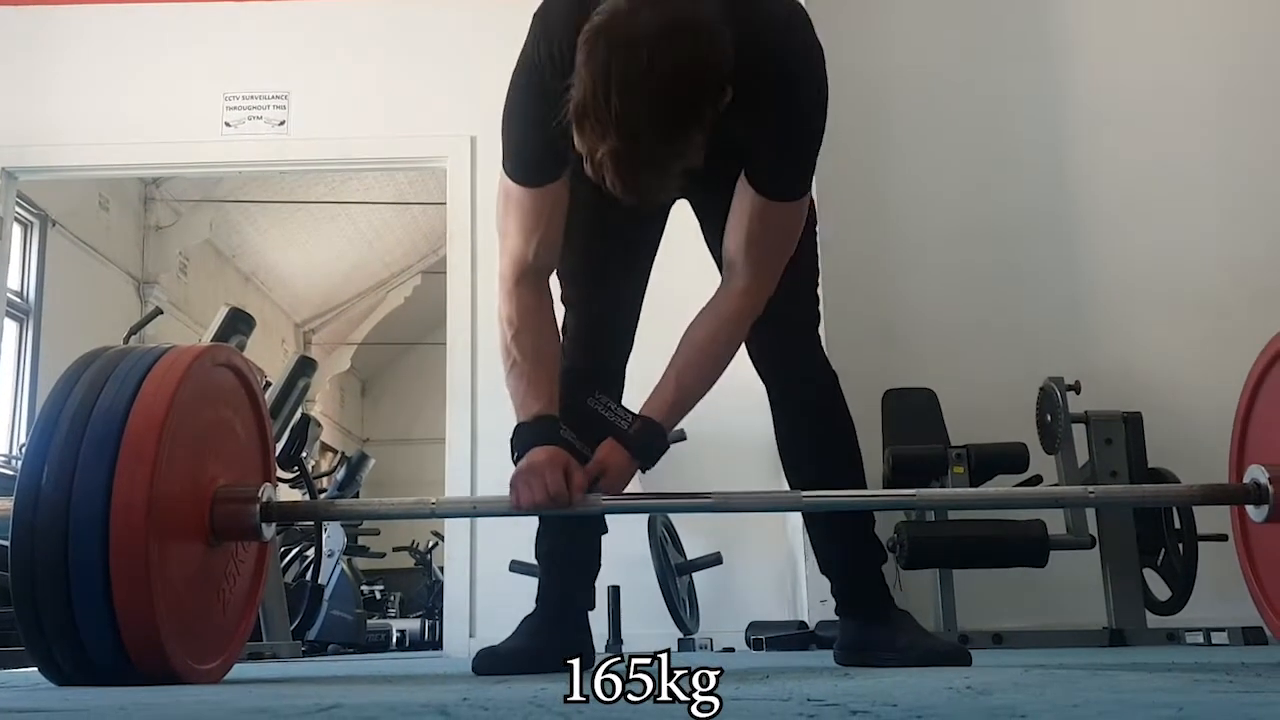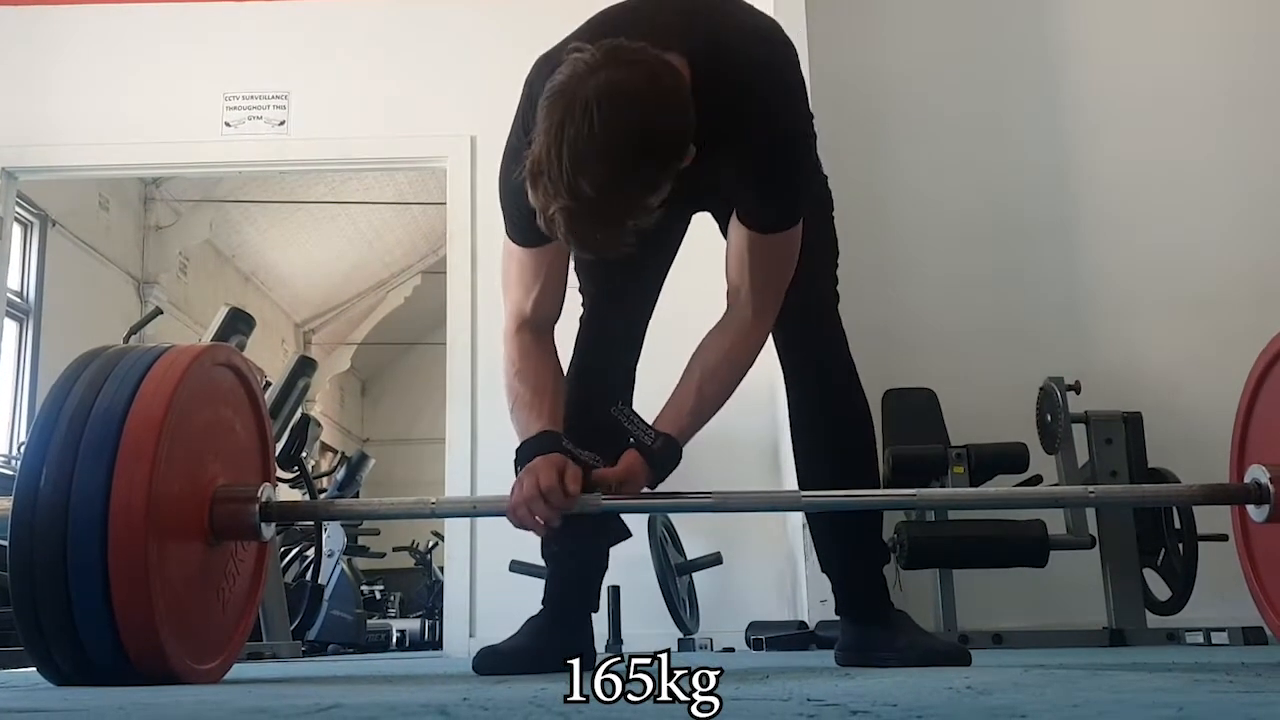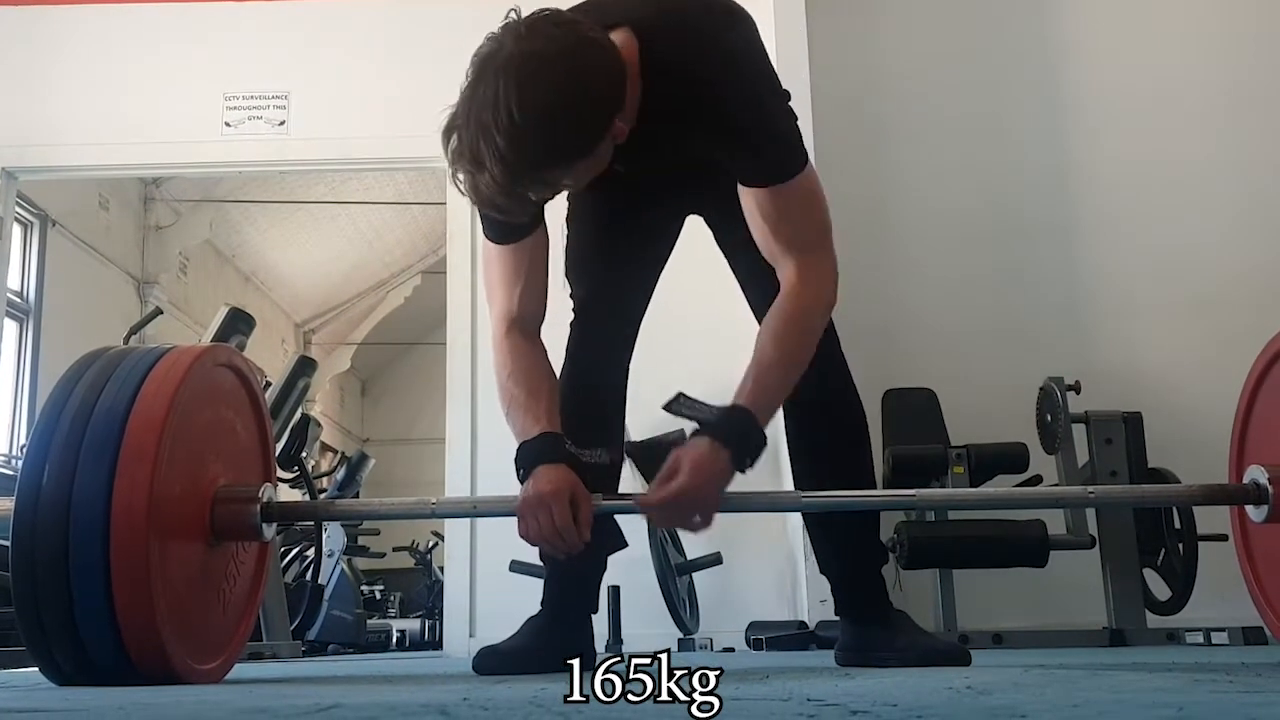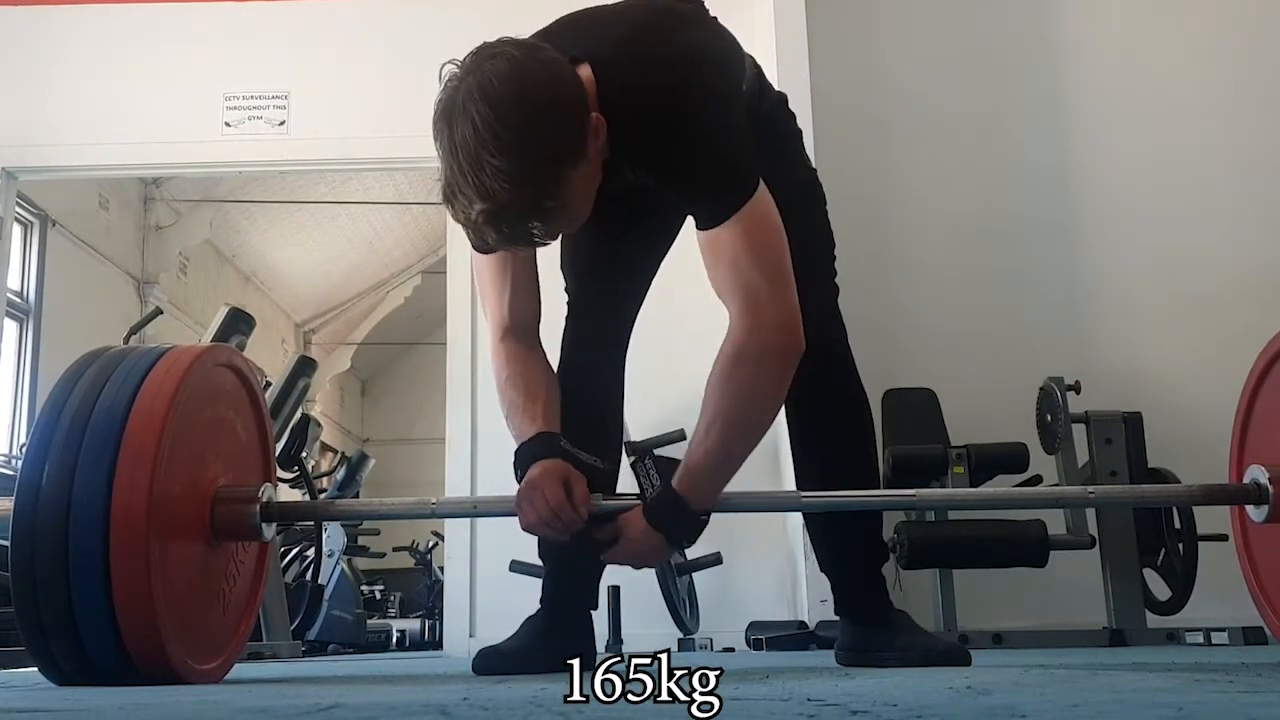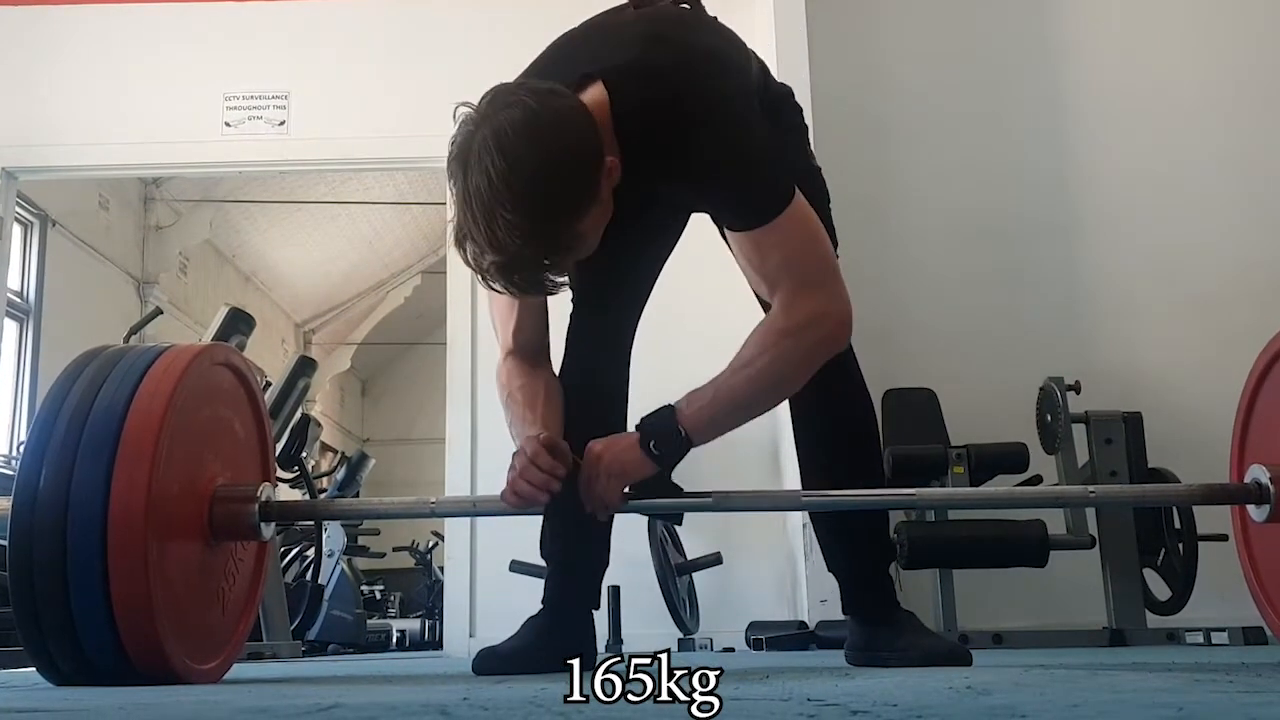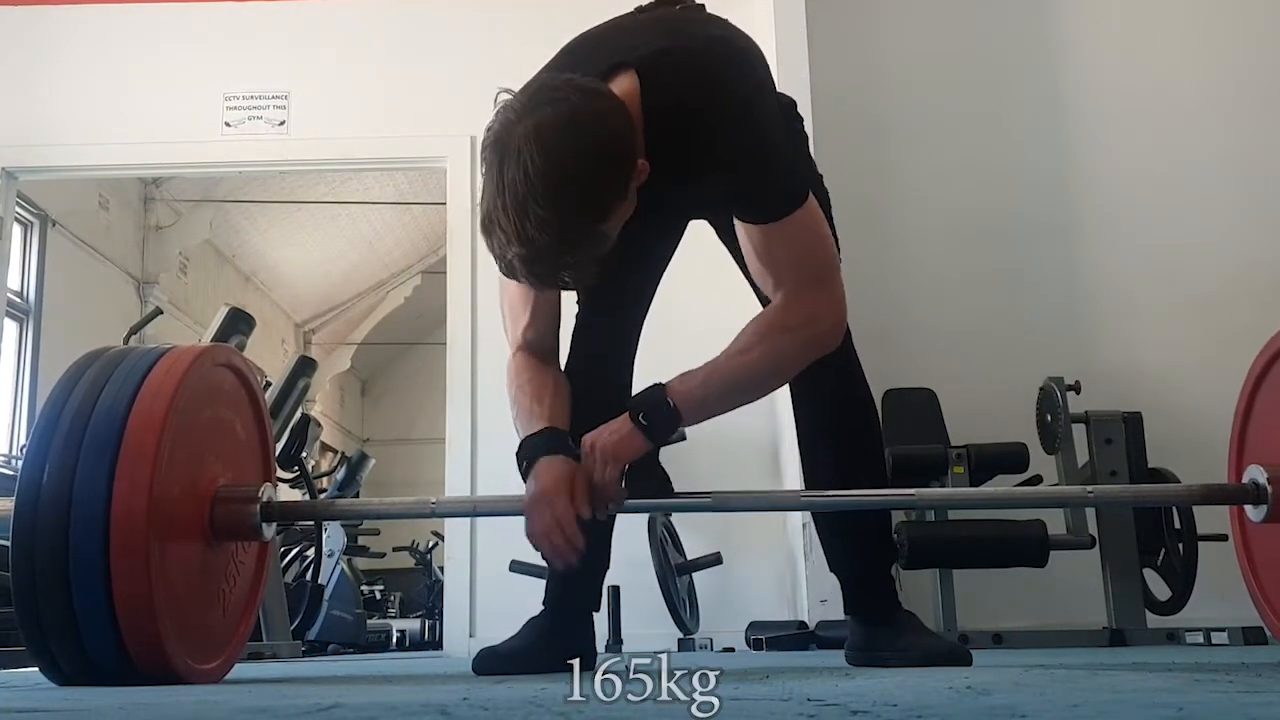
dt=0.5s
person 1, frame 1
left shoulder: (782, 58)
right shoulder: (554, 58)
left elbow: (746, 281)
right elbow: (524, 274)
left wrist: (643, 433)
right wrist: (537, 433)
left hip: (739, 142)
right hip: (605, 129)
left knee: (788, 341)
right knee: (590, 342)
left ankle: (867, 610)
right ankle: (560, 616)
person 1, frame 2
left shoulder: (760, 96)
right shoulder: (544, 129)
left elbow: (749, 314)
right elbow: (528, 324)
left wrist: (656, 451)
right wrist: (542, 448)
left hip: (749, 150)
right hip: (610, 154)
left knee: (813, 340)
right knee: (604, 333)
left ankle: (868, 614)
right ankle: (565, 617)
person 1, frame 3
left shoulder: (717, 63)
right shoulder: (506, 131)
left elbow: (810, 273)
right elbow: (514, 324)
left wrist: (729, 439)
right wrist: (541, 456)
left hip: (737, 158)
right hip: (622, 179)
left knee: (810, 346)
right knee: (596, 336)
left ankle: (867, 613)
right ankle: (565, 618)
person 1, frame 4
left shoulder: (686, 95)
right shoulder: (498, 152)
left elbow: (770, 332)
right elbow: (512, 333)
left wrist: (674, 510)
right wrist: (540, 451)
left hip: (747, 136)
right hip: (620, 169)
left knee: (816, 342)
right knee: (589, 335)
left ankle: (866, 615)
right ankle: (564, 618)
person 1, frame 5
left shoulder: (704, 107)
right shoulder: (513, 171)
left elbow: (820, 312)
right elbow: (522, 353)
left wrist: (660, 439)
right wrist: (536, 440)
left hip: (753, 130)
right hip: (624, 140)
left knee: (818, 344)
right knee: (594, 333)
left ankle: (874, 613)
right ankle: (566, 617)
person 1, frame 6
left shoulder: (727, 103)
right shoulder: (524, 171)
left elbow: (815, 311)
right elbow: (530, 348)
left wrist: (654, 415)
right wrist: (544, 450)
left hip: (734, 153)
right hip: (620, 152)
left knee: (824, 347)
right knee: (598, 335)
left ankle: (875, 614)
right ankle: (568, 616)
